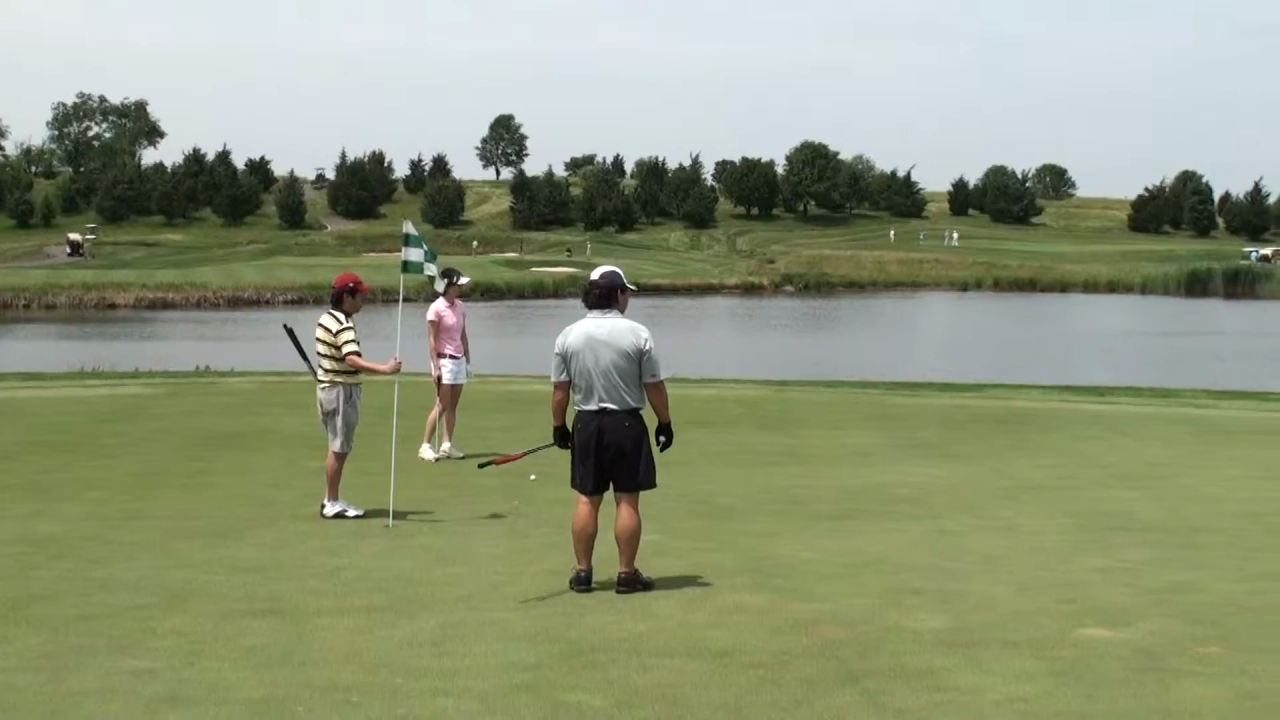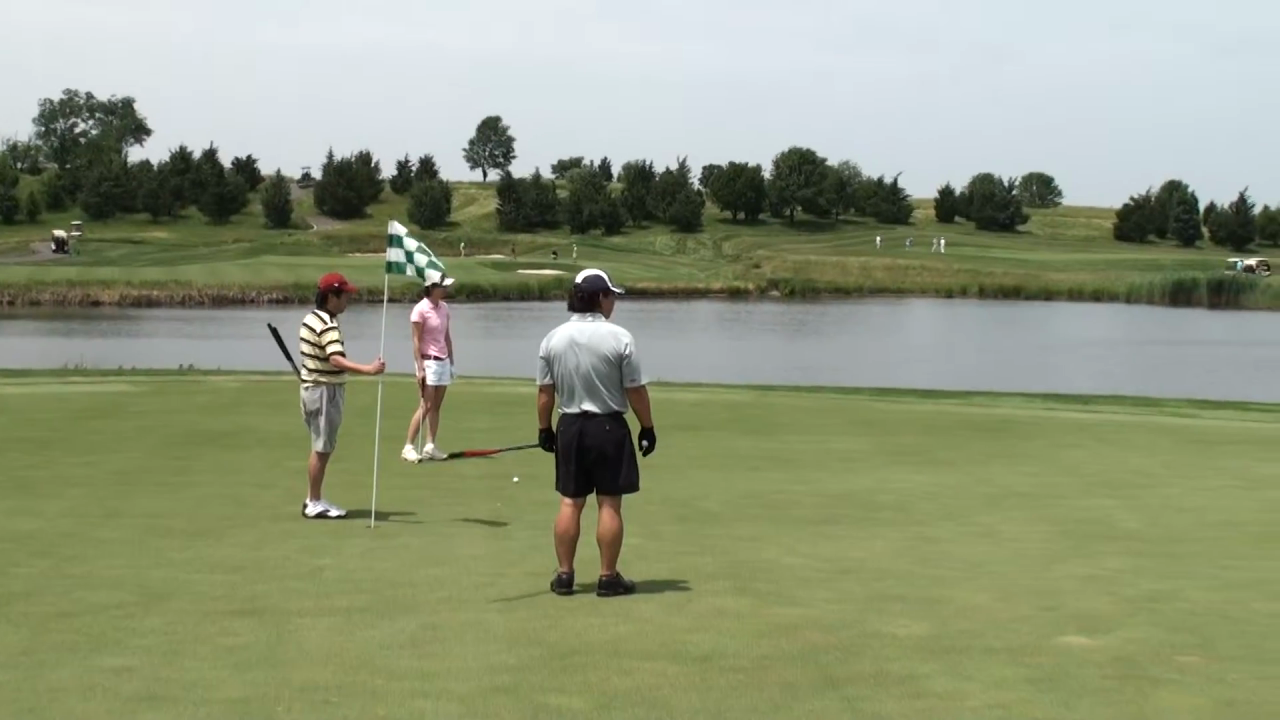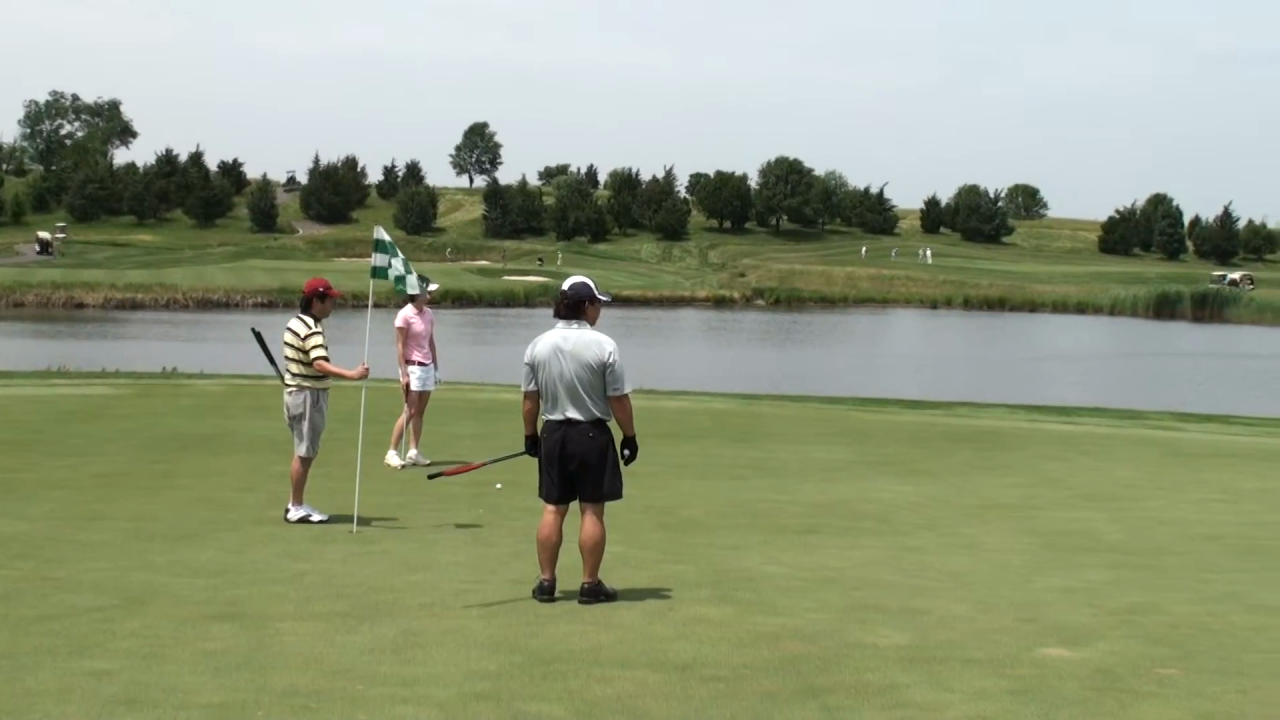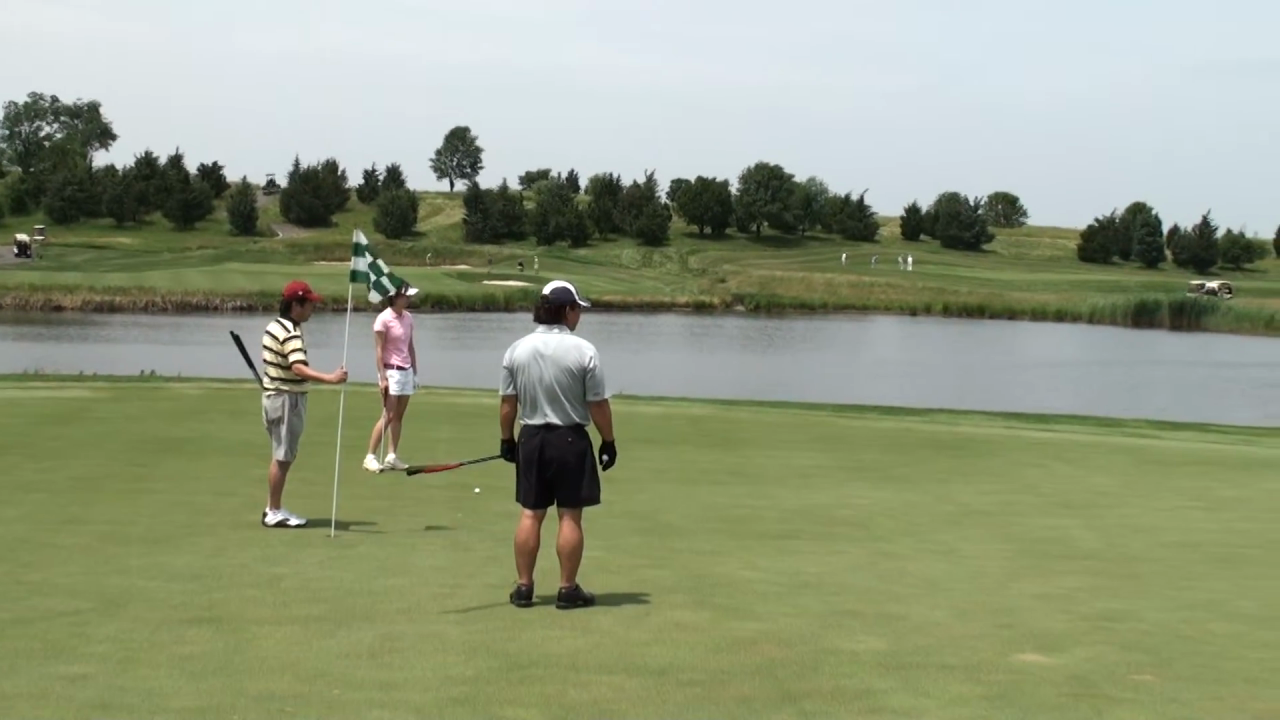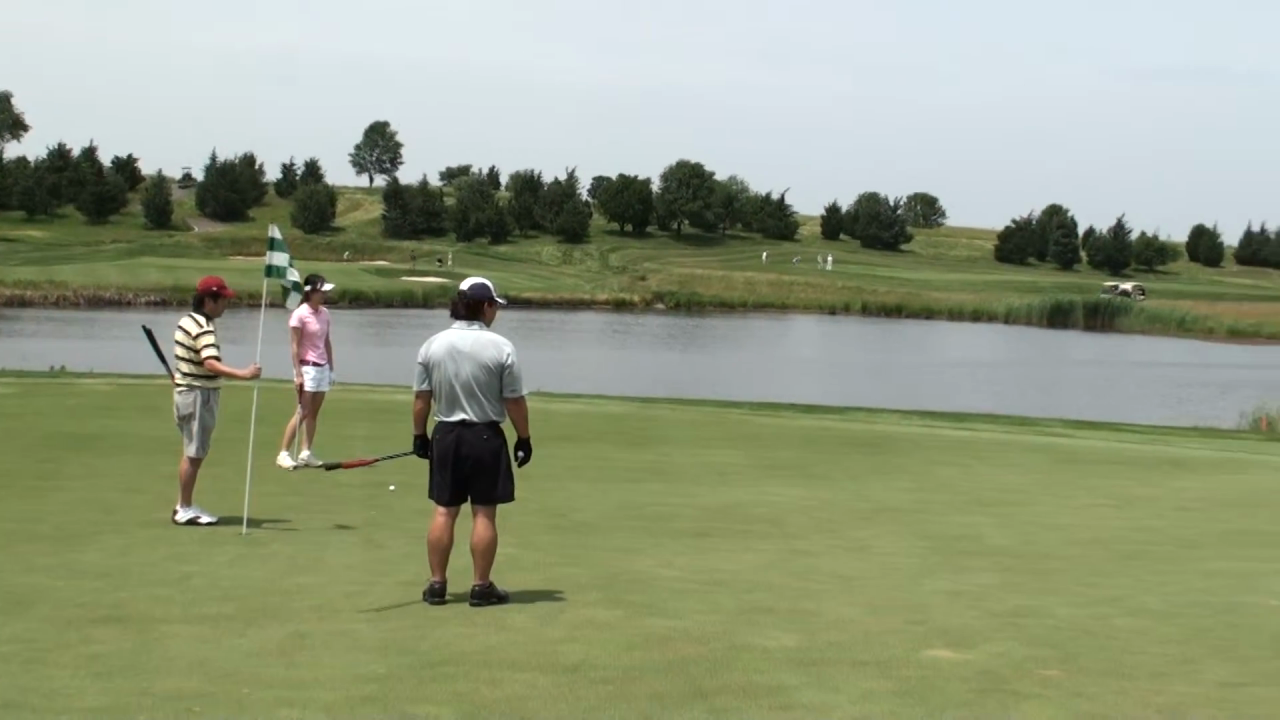
dt=0.5s
person 1, frame 1
left shoulder: (568, 336)
right shoulder: (637, 334)
left elbow: (560, 389)
right elbow: (654, 386)
left wrist: (559, 426)
right wrist: (664, 423)
left hip: (586, 424)
right hip: (627, 423)
left knee: (587, 500)
right knee: (627, 501)
left ankle: (583, 572)
right ankle: (627, 574)
person 1, frame 2
left shoulder: (553, 338)
right shoulder: (619, 337)
left elbow: (545, 392)
right elbow: (636, 391)
left wrist: (545, 428)
right wrist: (647, 427)
left hip: (569, 426)
right hip: (609, 427)
left knee: (569, 502)
right knee: (609, 504)
left ankle: (564, 574)
right ankle: (608, 577)
person 1, frame 3
left shoulder: (538, 345)
right shoulder: (603, 345)
left elbow: (529, 399)
right elbow: (619, 400)
left wrist: (530, 435)
right wrist: (629, 436)
left hip: (553, 434)
right hip: (592, 435)
left knee: (552, 509)
right knee: (592, 511)
left ankle: (546, 581)
right ankle: (590, 584)
person 1, frame 4
left shoulder: (517, 349)
right shoulder: (583, 350)
left elbow: (507, 402)
right elbow: (598, 405)
left wrist: (507, 439)
right wrist: (608, 441)
left hip: (531, 438)
right hip: (571, 440)
left knee: (530, 514)
right knee: (570, 516)
left ankle: (524, 587)
right ankle: (568, 589)
person 1, frame 5
left shoulder: (432, 345)
right shoulder: (500, 347)
left elbow: (421, 398)
right elbow: (514, 401)
left wrist: (419, 435)
right wrist: (524, 438)
left hip: (446, 435)
right hip: (486, 436)
left knee: (443, 511)
right knee: (484, 513)
left ankle: (436, 584)
right ankle: (481, 586)
person 2, frame 1
left shoulder: (327, 318)
right shoulder: (342, 324)
right elbow: (352, 360)
right wrist: (384, 369)
left hip: (330, 388)
right hip: (341, 390)
left knee: (337, 448)
right knee: (339, 449)
left ankle: (331, 500)
right ankle: (332, 504)
person 2, frame 2
left shoulder: (311, 318)
right shoulder: (327, 324)
right elbow: (335, 359)
right wrist: (368, 369)
left hip: (314, 387)
right hip: (325, 390)
left knee: (320, 447)
right knee: (322, 448)
left ankle: (313, 499)
right ankle: (314, 503)
person 2, frame 3
left shoulder: (296, 322)
right shoulder: (311, 329)
right elbow: (320, 364)
right wrist: (352, 374)
left hip: (297, 391)
right hip: (308, 395)
left knee: (303, 452)
right knee: (305, 453)
left ankle: (296, 504)
right ankle: (296, 508)
person 2, frame 4
left shoulder: (275, 326)
right shoulder: (290, 333)
right elbow: (298, 368)
right wrist: (330, 378)
left hip: (276, 395)
right hip: (286, 399)
left knee: (281, 455)
right knee: (283, 456)
left ankle: (274, 508)
right ankle: (274, 512)
person 2, frame 5
left shoulder: (188, 320)
right shoulder: (203, 327)
right elbow: (211, 364)
right wrist: (243, 374)
left hip: (188, 391)
right hip: (199, 394)
left knee: (193, 452)
right knee: (194, 453)
left ankle: (184, 506)
right ankle: (184, 509)
person 3, frame 1
left shoulder: (460, 306)
right shoulder: (436, 308)
right elbow: (432, 339)
left wrist: (467, 360)
right wrist: (436, 366)
left hip: (459, 360)
right hip: (444, 360)
left knee: (453, 405)
right knee: (441, 405)
left ankle: (447, 445)
right ankle: (426, 446)
person 3, frame 2
left shoulder: (444, 308)
right shoulder: (420, 309)
right elbow: (416, 341)
left wrist: (451, 361)
right wrist: (420, 368)
left hip: (443, 361)
right hip: (429, 362)
left knee: (436, 406)
right knee: (425, 406)
left ankle: (430, 446)
right ankle: (408, 447)
person 3, frame 3
left shoulder: (428, 313)
right shoulder: (405, 315)
right elbow: (400, 346)
left wrist: (435, 367)
right wrist: (403, 373)
left hip: (427, 367)
right hip: (413, 367)
left knee: (420, 412)
right knee: (409, 412)
left ankle: (413, 452)
right ankle: (391, 452)
person 3, frame 4
left shoulder: (408, 317)
right shoulder: (383, 319)
right elbow: (379, 350)
left wrist: (414, 372)
right wrist: (382, 377)
left hip: (406, 371)
right hip: (391, 371)
left knee: (399, 416)
right knee: (388, 416)
left ankle: (392, 456)
right ankle: (370, 457)
person 3, frame 5
left shoulder: (324, 313)
right shoulder: (299, 314)
right elbow: (295, 346)
left wrist: (331, 368)
right wrist: (297, 373)
left hip: (322, 368)
right hip: (307, 368)
left knee: (313, 413)
right knee: (302, 413)
left ankle: (306, 453)
right ankle: (283, 453)
